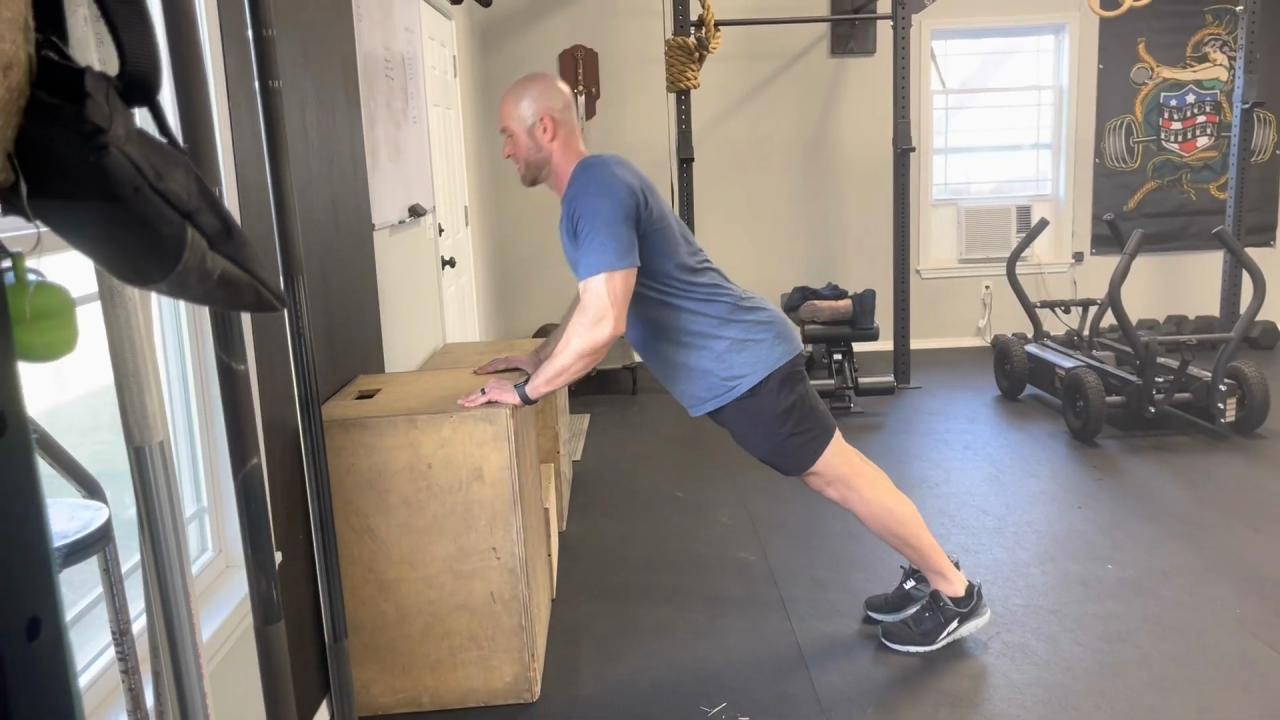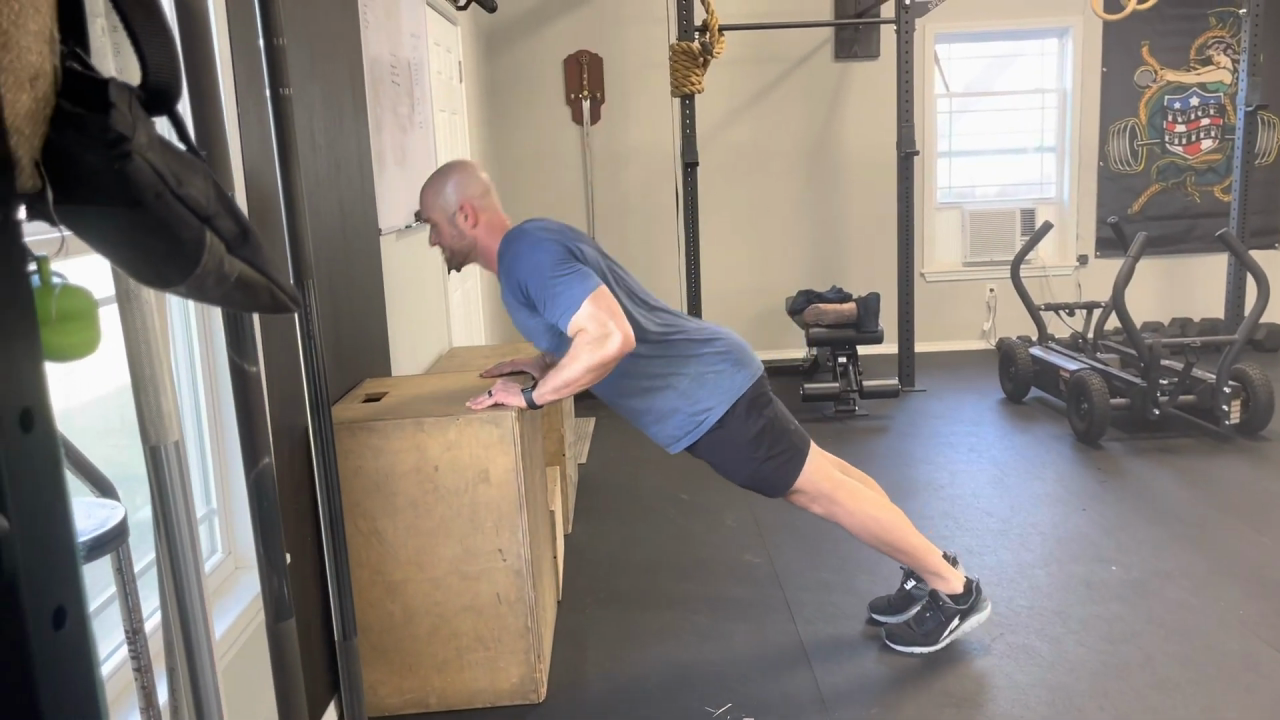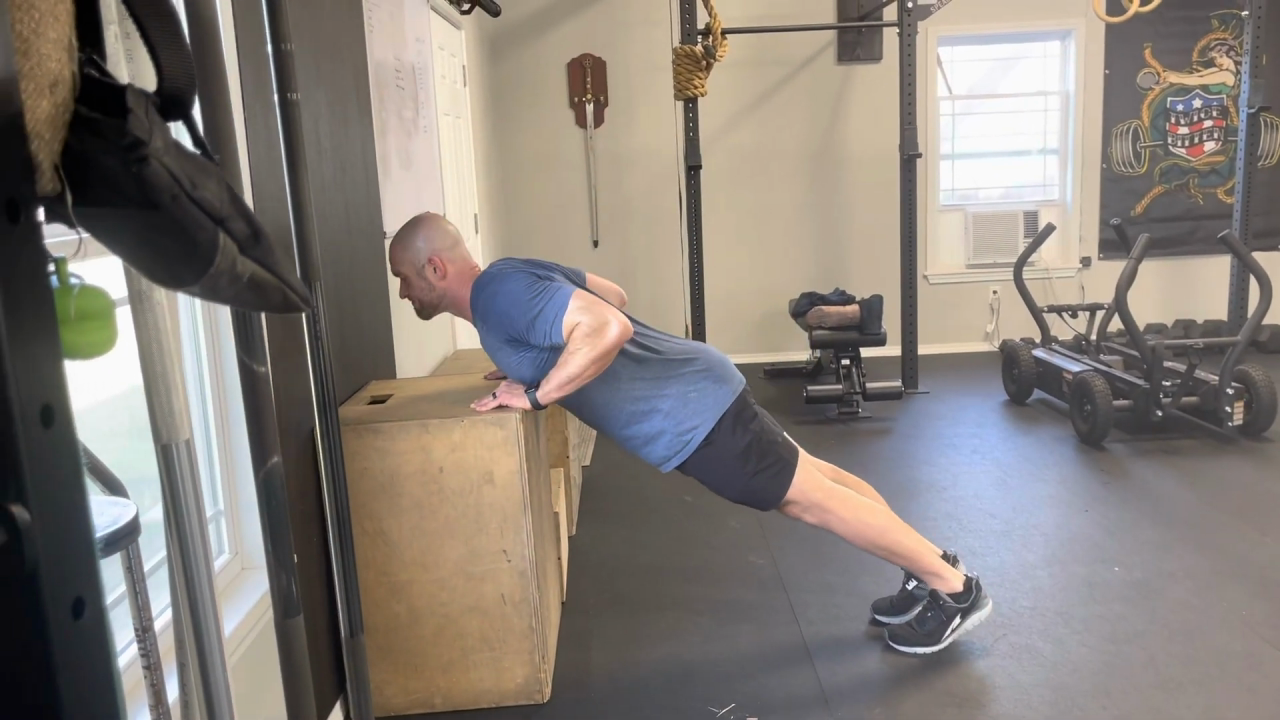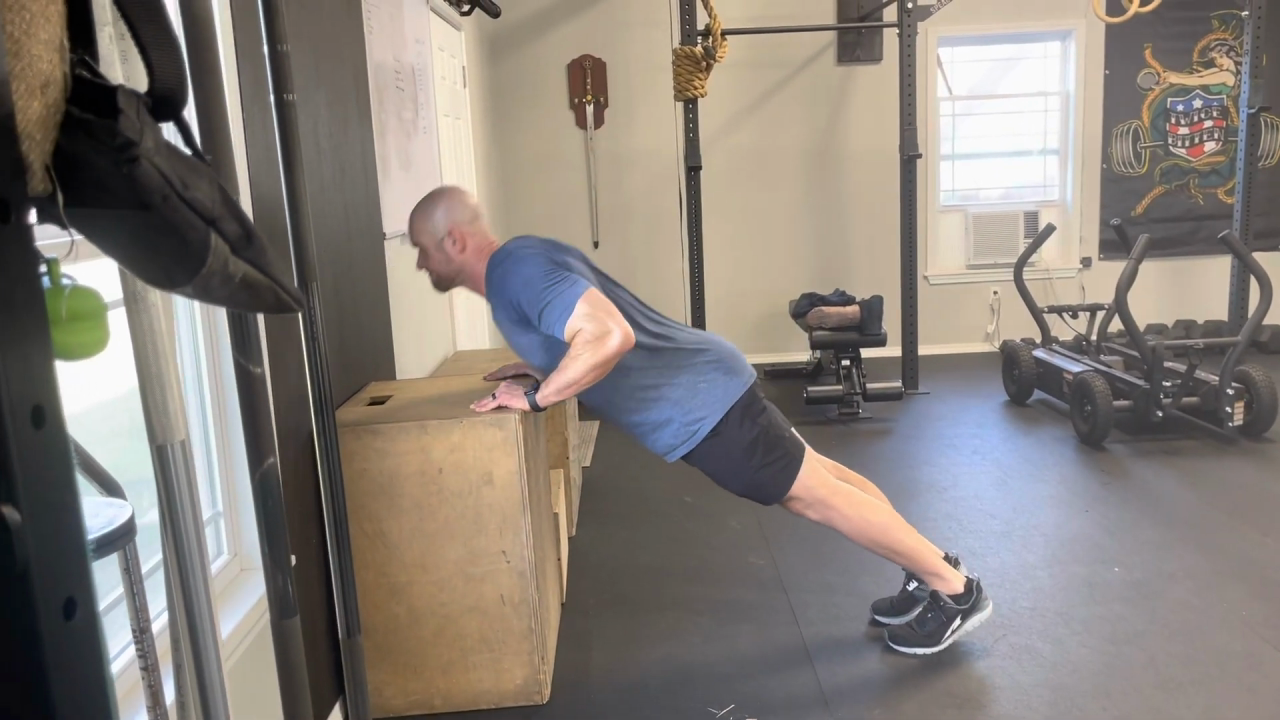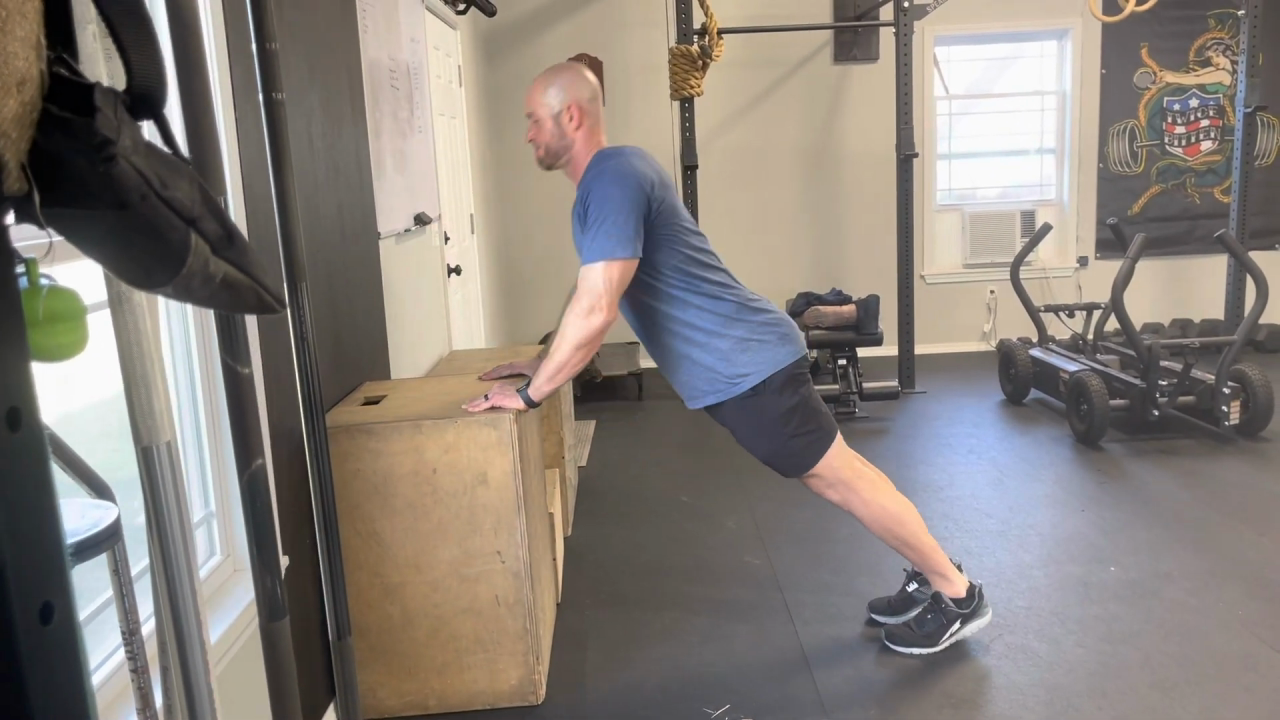
dt=0.4s
person 1, frame 1
left shoulder: (598, 192)
right shoulder: (596, 181)
left elbow: (603, 324)
right elbow: (599, 293)
left wrist: (526, 390)
right wrist: (539, 355)
left hip: (740, 365)
right hip: (742, 354)
left knee: (840, 476)
right knee: (837, 468)
left ankle: (957, 594)
right ankle: (927, 575)
person 1, frame 2
left shoulder: (529, 256)
right shoulder: (535, 239)
left elbow: (613, 339)
left wrist: (532, 395)
right wrist: (543, 360)
left hip: (706, 397)
right hip: (712, 375)
left knee: (821, 488)
right knee: (820, 475)
left ankle: (954, 590)
right ankle: (928, 572)
person 1, frame 3
left shoulder: (500, 298)
right shoulder: (510, 276)
left elbow: (610, 327)
right elbow: (613, 293)
left wrist: (536, 394)
right wrist: (535, 366)
left hip: (692, 415)
right hip: (699, 391)
left knee: (815, 498)
right knee: (812, 480)
left ankle: (955, 588)
right ankle: (931, 568)
person 1, frame 4
left shoulder: (516, 271)
right shoulder: (524, 256)
left elbow: (611, 339)
left wrist: (535, 396)
right wrist: (540, 370)
left hip: (698, 406)
right hip: (702, 385)
left knee: (819, 495)
right knee: (817, 475)
left ankle: (954, 589)
right ankle: (931, 568)
person 1, frame 5
left shoulder: (612, 179)
right shoulder: (617, 172)
left elbow: (596, 310)
right elbow: (595, 298)
left wrist: (530, 394)
right wrist: (546, 363)
left hip: (741, 368)
right hip: (743, 359)
left knee: (840, 477)
right knee: (839, 471)
left ankle: (958, 596)
right ankle: (932, 578)
